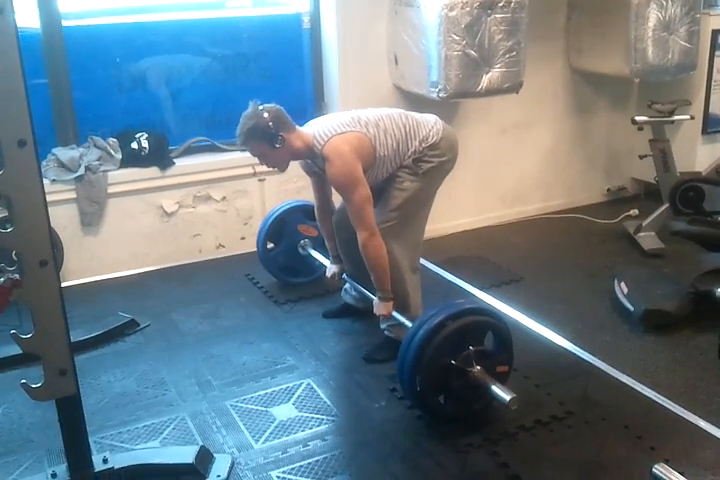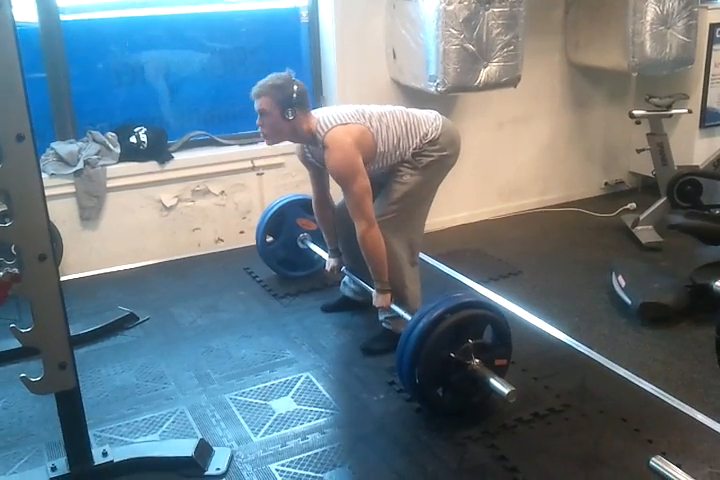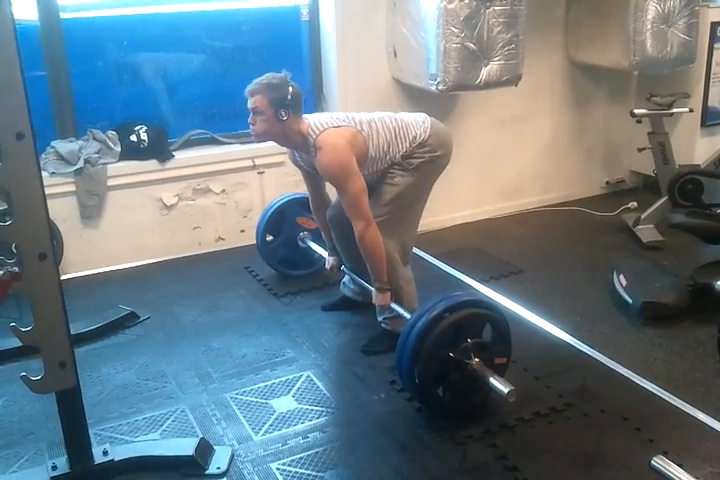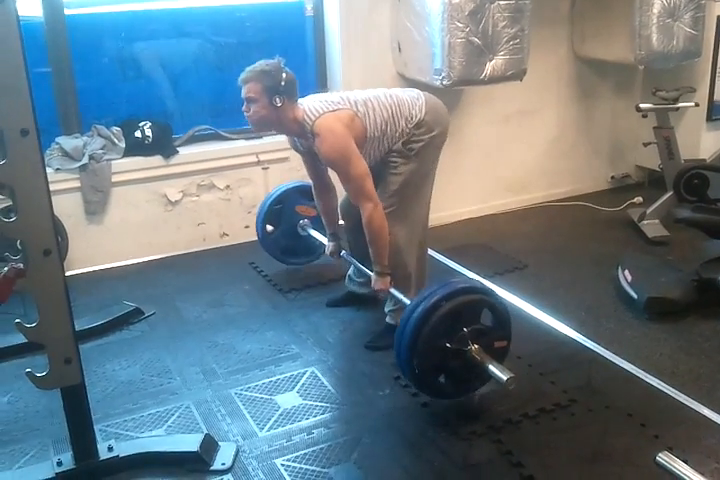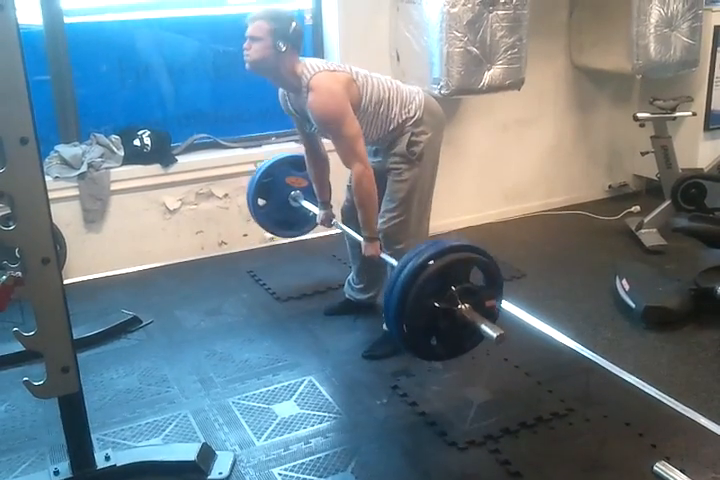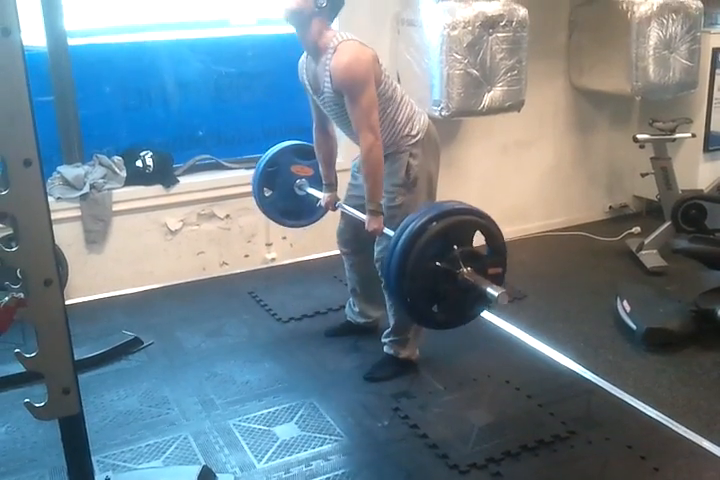
dt=0.5s
person 1, frame 1
left shoulder: (338, 156)
right shoulder: (307, 143)
left elbow: (368, 234)
right elbow: (324, 208)
left wrist: (385, 296)
right wrist: (335, 259)
left hip: (431, 147)
right hip: (402, 149)
left knee: (390, 234)
right knee: (345, 222)
left ankle: (401, 331)
right ankle: (360, 298)
person 1, frame 2
left shoulder: (338, 147)
right shoulder: (306, 143)
left elbow: (367, 225)
right elbow: (321, 201)
left wrist: (383, 289)
right wrist: (333, 252)
left hip: (433, 143)
right hip: (402, 145)
left knee: (391, 228)
right knee: (345, 216)
left ankle: (400, 325)
right ankle: (358, 292)
person 1, frame 3
left shoulder: (331, 150)
right shoulder: (298, 145)
left elbow: (364, 225)
right elbow: (318, 201)
left wrist: (383, 287)
right wrist: (332, 251)
left hip: (425, 145)
right hip: (397, 143)
left knee: (383, 232)
right knee: (338, 218)
left ankle: (400, 325)
right ankle: (358, 291)
person 1, frame 4
left shoulder: (329, 135)
right shoulder: (296, 128)
left elbow: (371, 207)
right elbow: (321, 185)
left wrist: (382, 272)
right wrist: (332, 236)
left hip: (421, 124)
right hip: (393, 127)
left knee: (394, 221)
right knee: (351, 211)
left ankle: (404, 318)
right ankle: (362, 287)
person 1, frame 5
left shoulder: (323, 92)
right shoulder: (287, 93)
left elbow: (358, 167)
right elbow: (313, 151)
left wrist: (372, 239)
right wrist: (324, 205)
left hip: (415, 125)
right hip: (383, 133)
left knee: (397, 229)
right knee: (352, 216)
right ankle: (362, 295)
person 1, frame 6
left shoulder: (348, 58)
right shoulder: (307, 63)
left elbow: (370, 138)
right elbow: (323, 129)
left wrist: (376, 211)
right wrist: (329, 186)
left hip: (410, 149)
right hip: (377, 149)
right knee: (352, 238)
left ankle: (402, 350)
right ankle: (363, 316)
